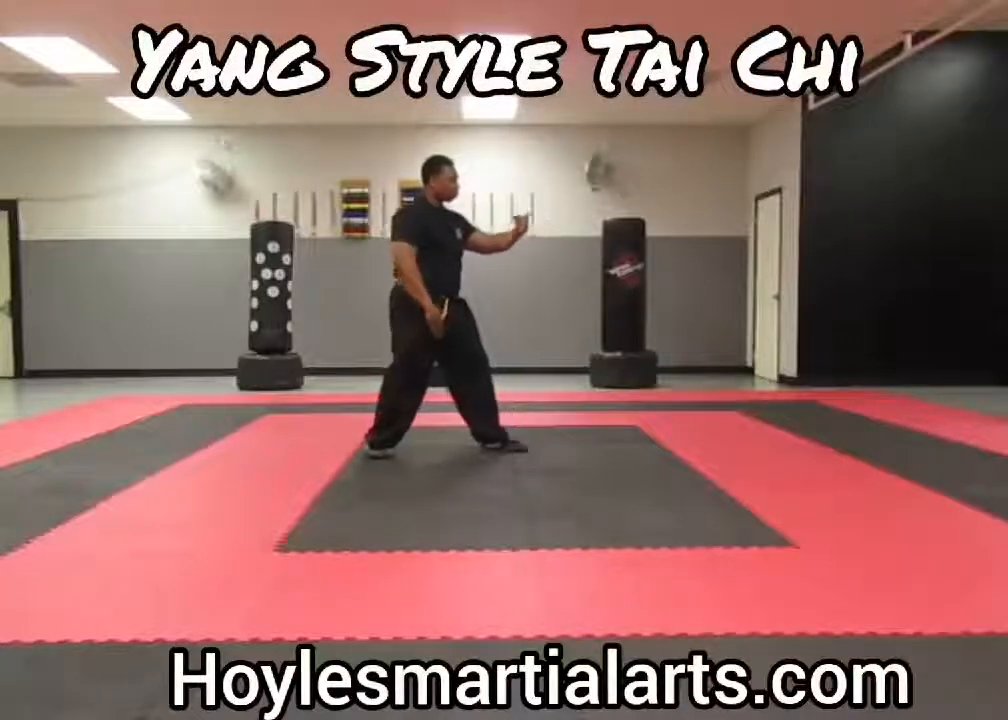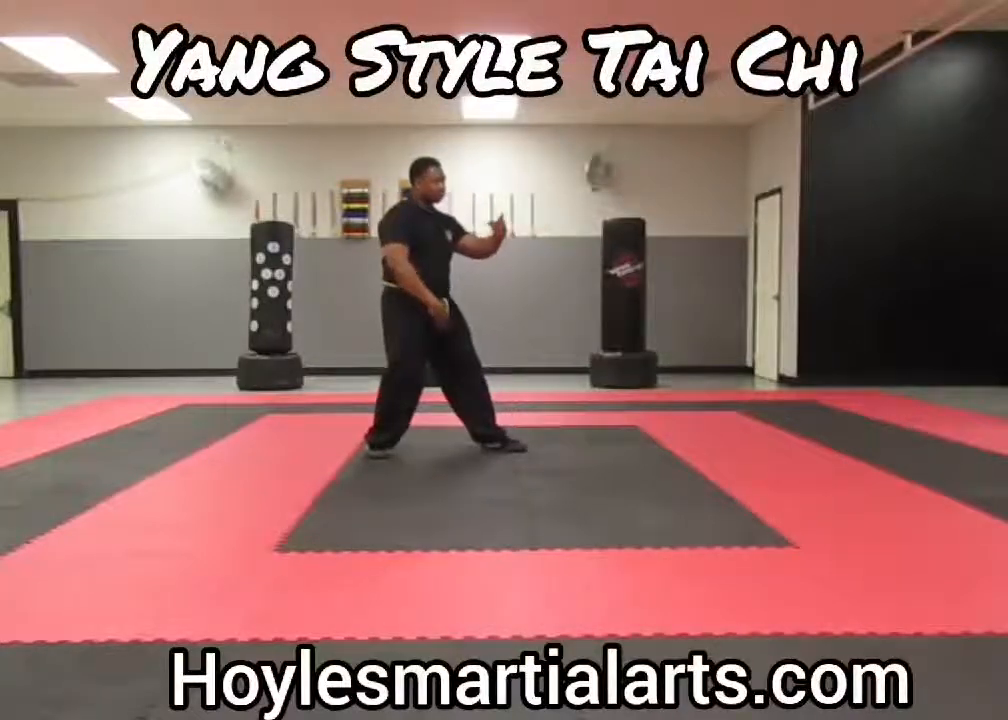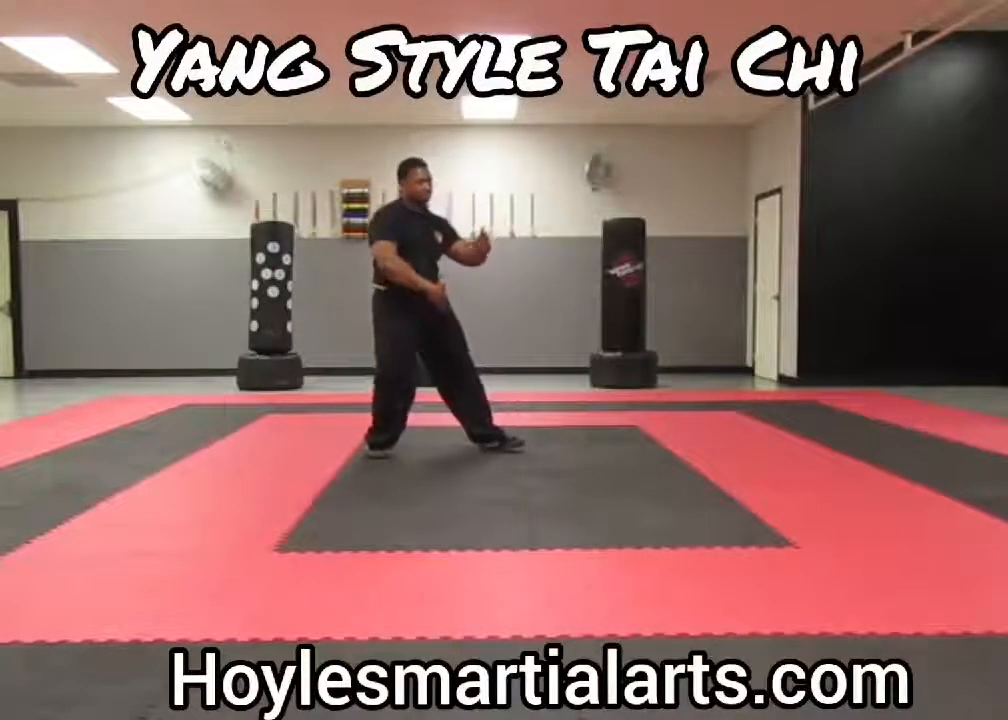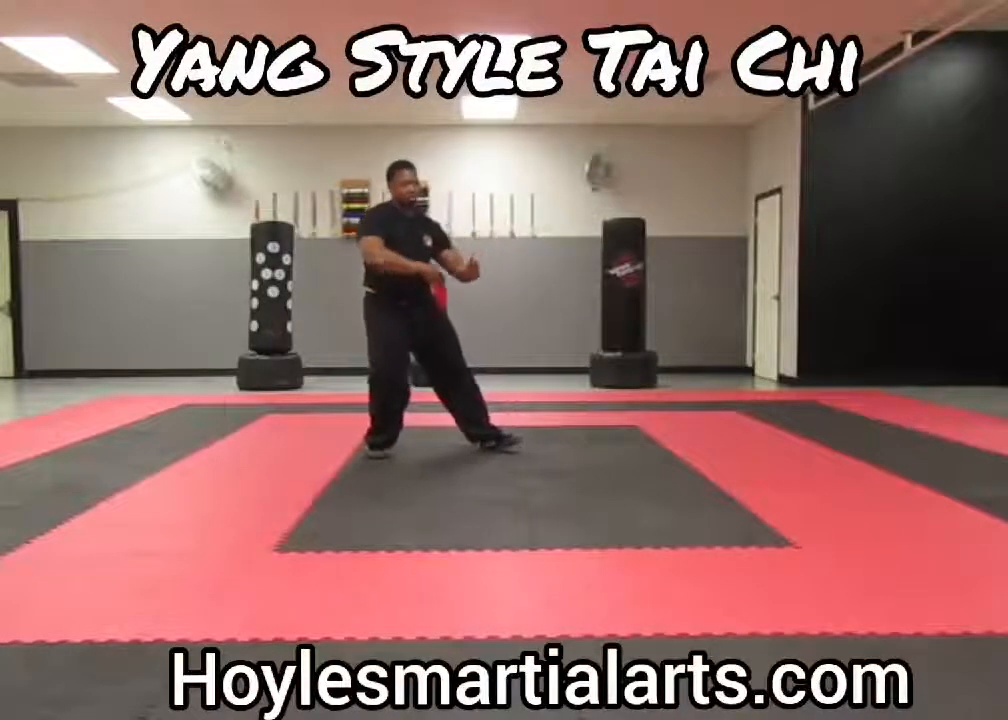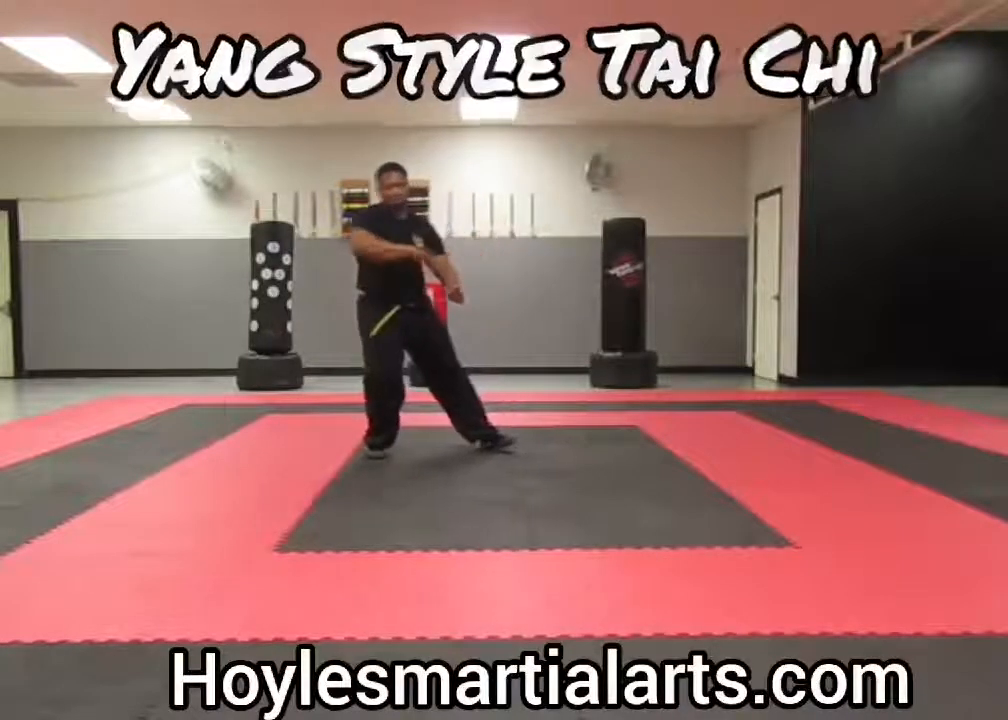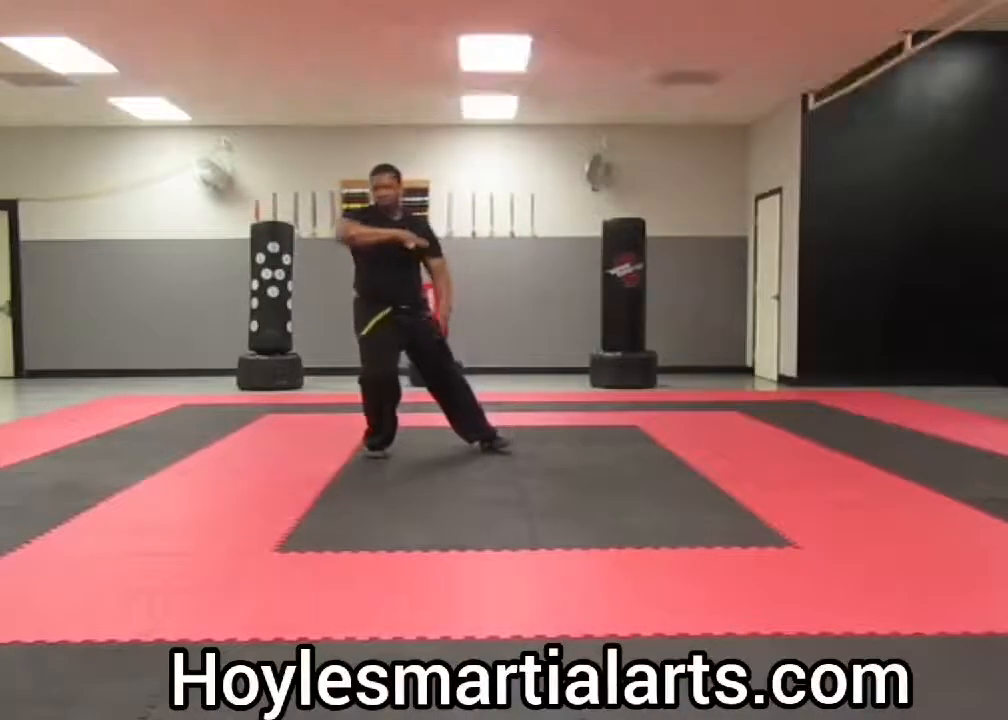
dt=0.4s
person 1, frame 1
left shoulder: (453, 219)
right shoulder: (411, 216)
left elbow: (488, 243)
right elbow: (404, 262)
left wrist: (515, 234)
right wrist: (428, 306)
left hip: (450, 305)
right hip: (415, 307)
left knee: (473, 367)
right knee: (407, 375)
left ankle: (491, 436)
right ankle: (380, 440)
person 1, frame 2
left shoulder: (444, 221)
right shoulder: (399, 218)
left elbow: (477, 249)
right elbow: (397, 263)
left wrist: (497, 238)
right wrist: (429, 301)
left hip: (441, 305)
right hip: (405, 307)
left knee: (465, 369)
right knee: (405, 374)
left ankle: (489, 435)
right ankle: (380, 440)
person 1, frame 3
left shoulder: (436, 223)
right shoulder: (387, 218)
left elbow: (466, 257)
right elbow: (386, 261)
left wrist: (481, 251)
right wrist: (427, 286)
left hip: (432, 306)
right hip: (395, 307)
left knee: (459, 369)
right knee: (395, 375)
left ankle: (487, 435)
right ankle: (380, 440)
person 1, frame 4
left shoulder: (428, 226)
right shoulder: (377, 218)
left elbow: (453, 262)
right elbow: (373, 255)
left wrist: (467, 271)
right wrist: (420, 268)
left hip: (423, 306)
right hip: (386, 308)
left knee: (453, 369)
right knee: (388, 376)
left ankle: (485, 434)
right ankle: (379, 439)
person 1, frame 5
left shoulder: (421, 226)
right shoulder: (368, 219)
left elbow: (441, 264)
right elbow: (361, 246)
left wrist: (453, 286)
right wrist: (409, 250)
left hip: (417, 308)
right hip: (379, 310)
left knee: (447, 370)
right knee: (383, 376)
left ankle: (483, 433)
right ankle: (378, 439)
person 1, frame 6
left shoulder: (419, 226)
right shoulder: (362, 218)
left elbow: (438, 268)
right elbow: (346, 234)
left wrist: (445, 304)
right wrist: (396, 233)
left hip: (414, 311)
right hip: (375, 312)
left knee: (445, 372)
right knee: (379, 377)
left ankle: (482, 434)
right ankle: (377, 440)
